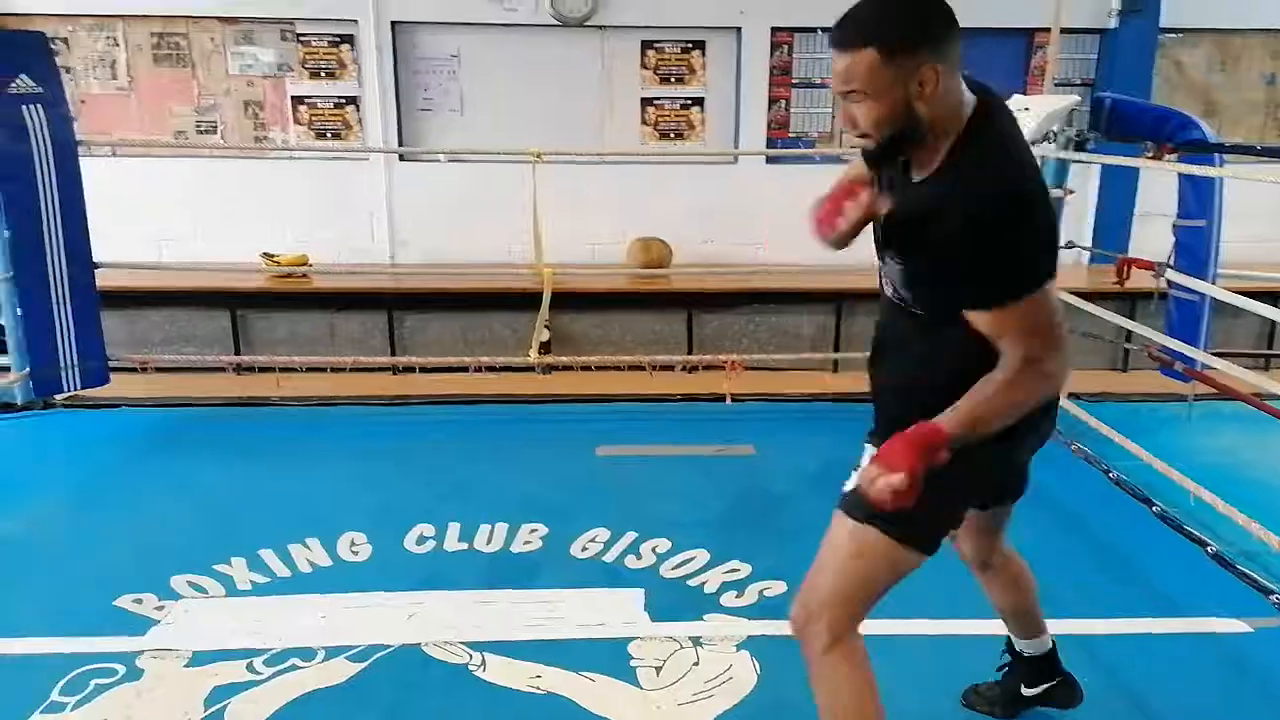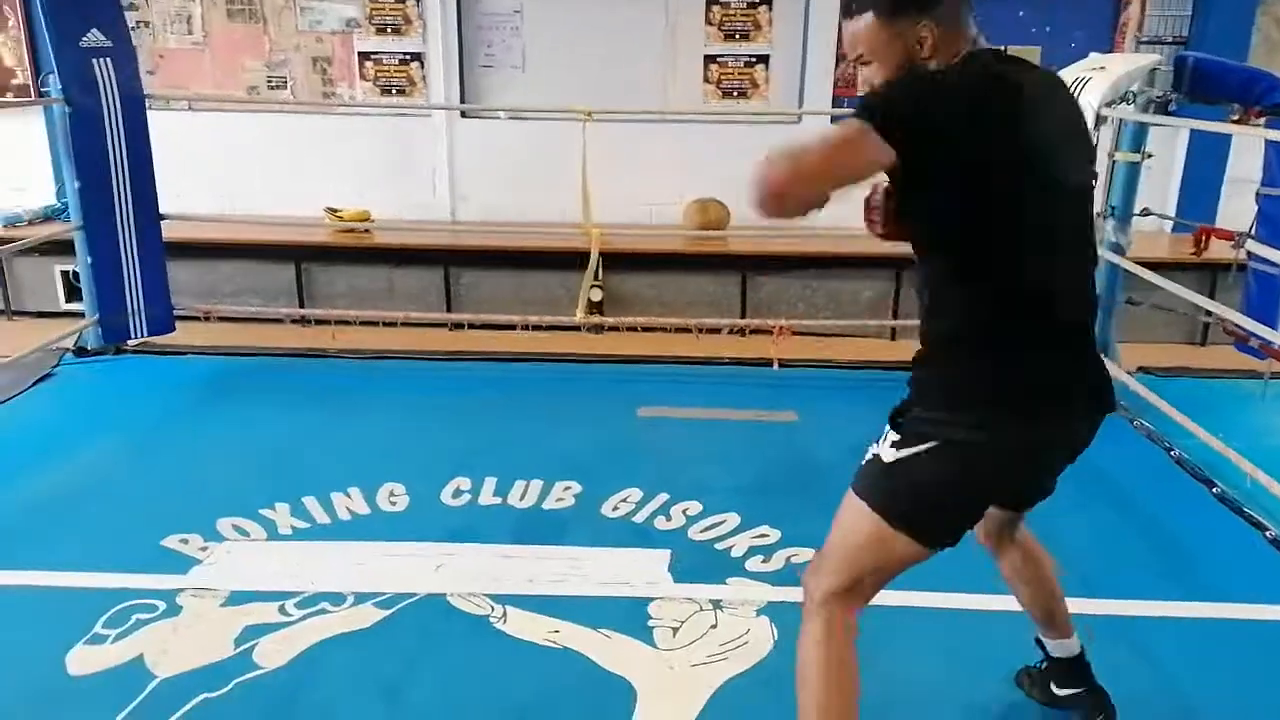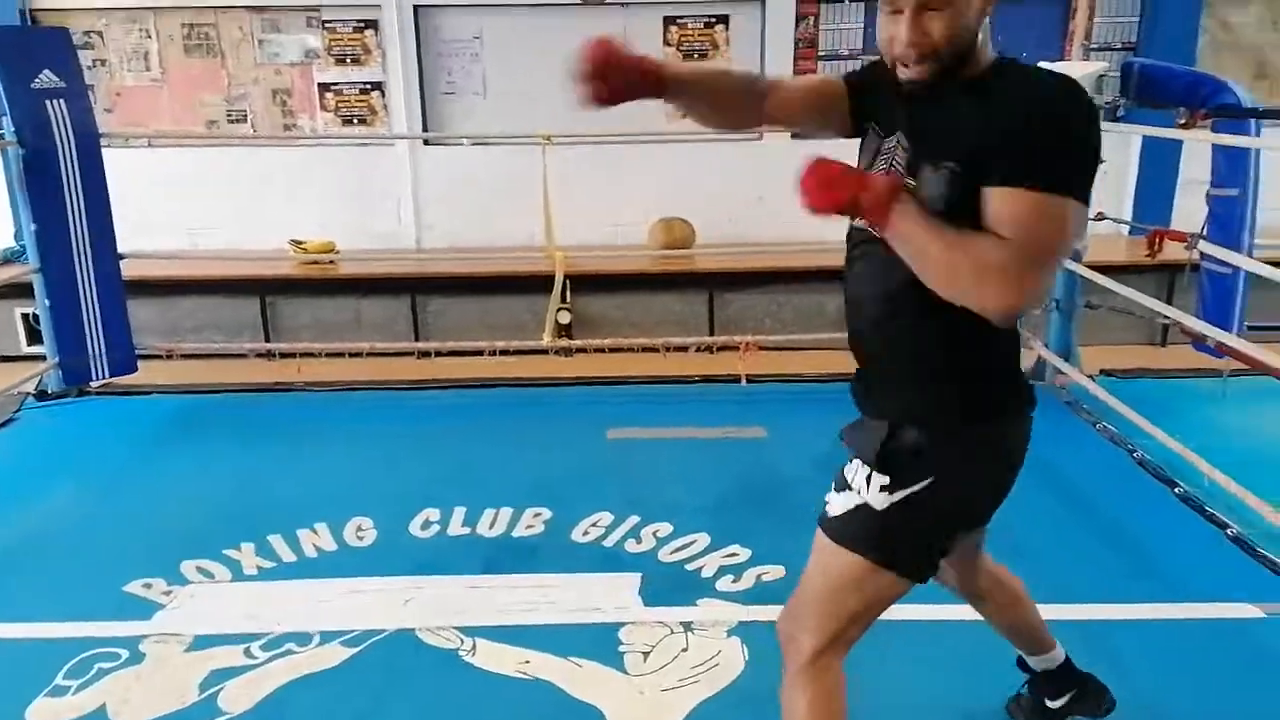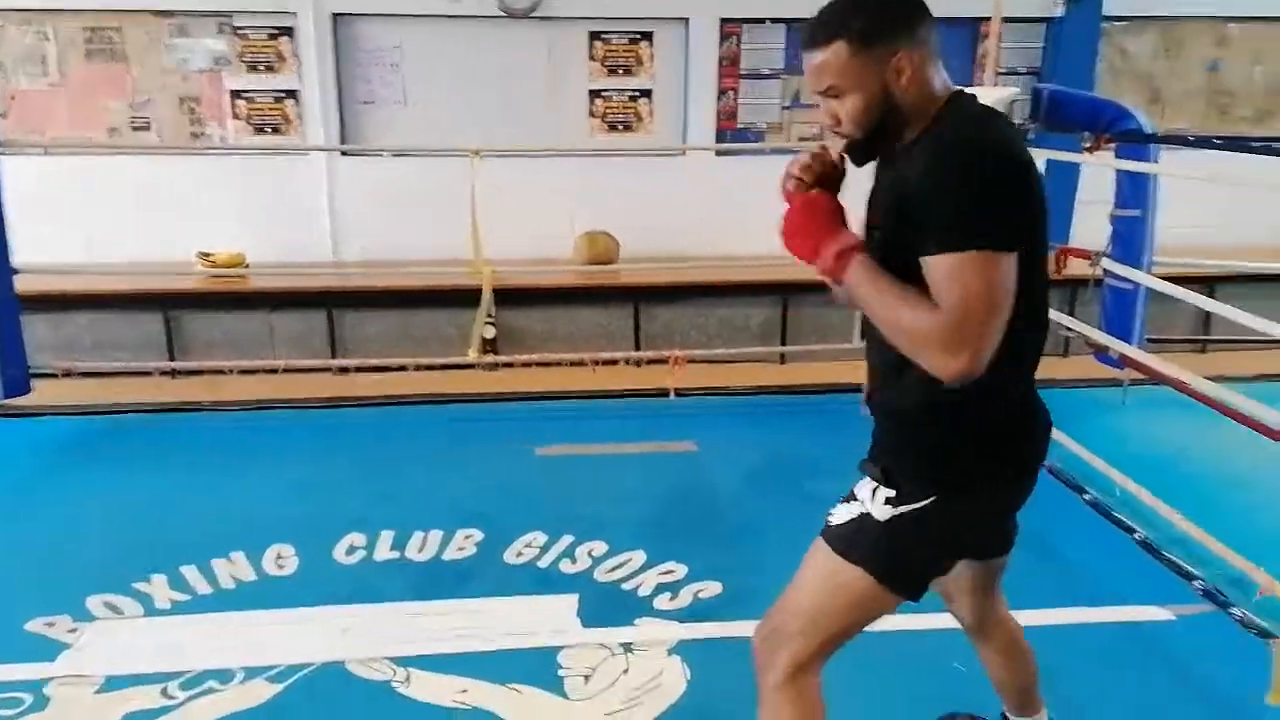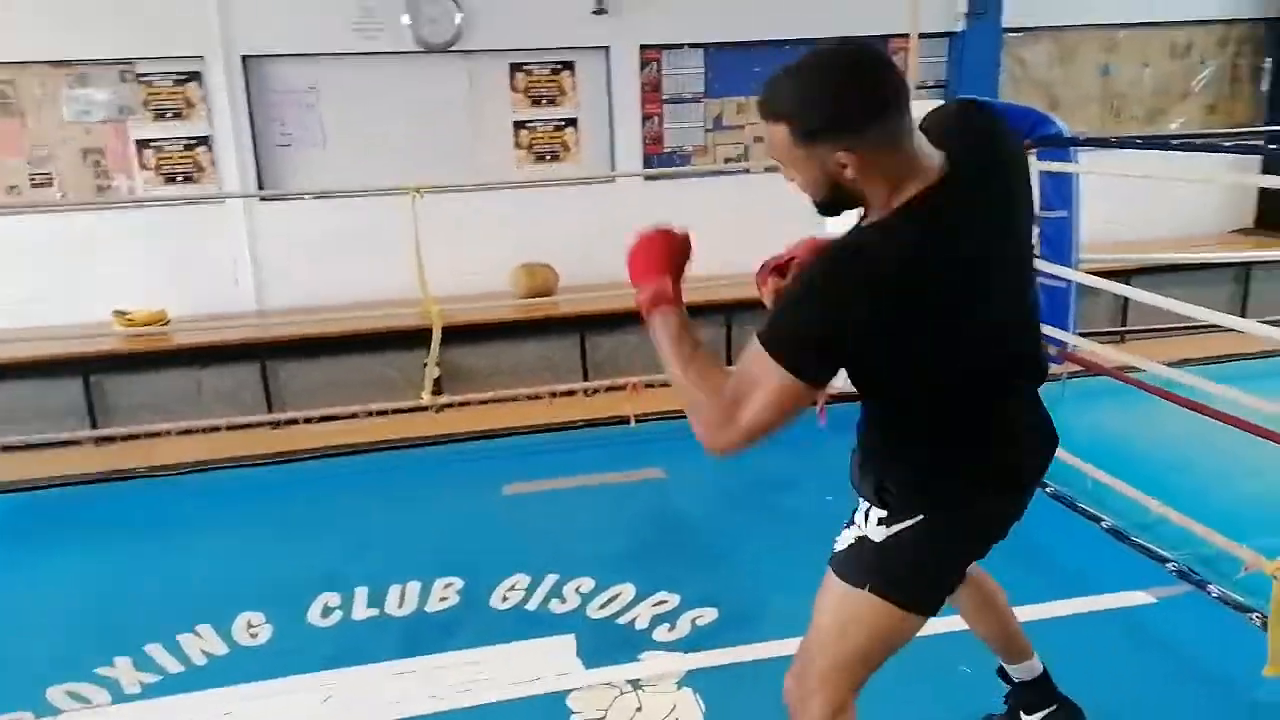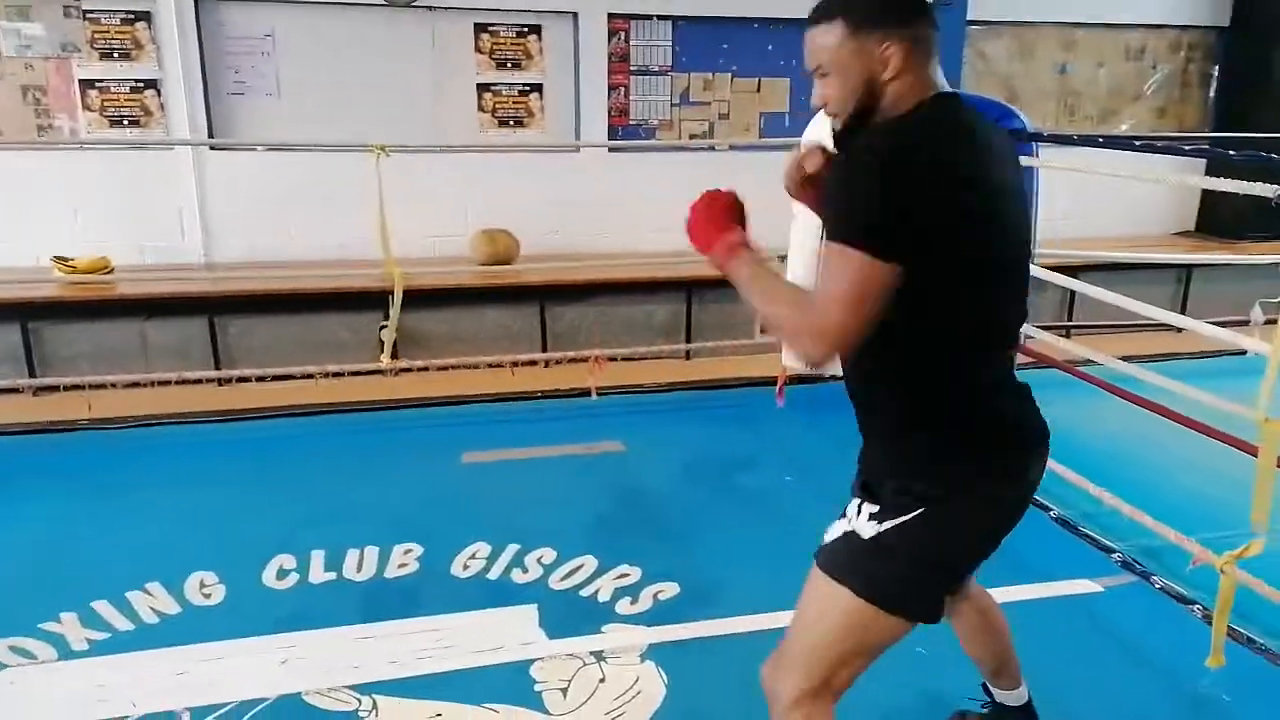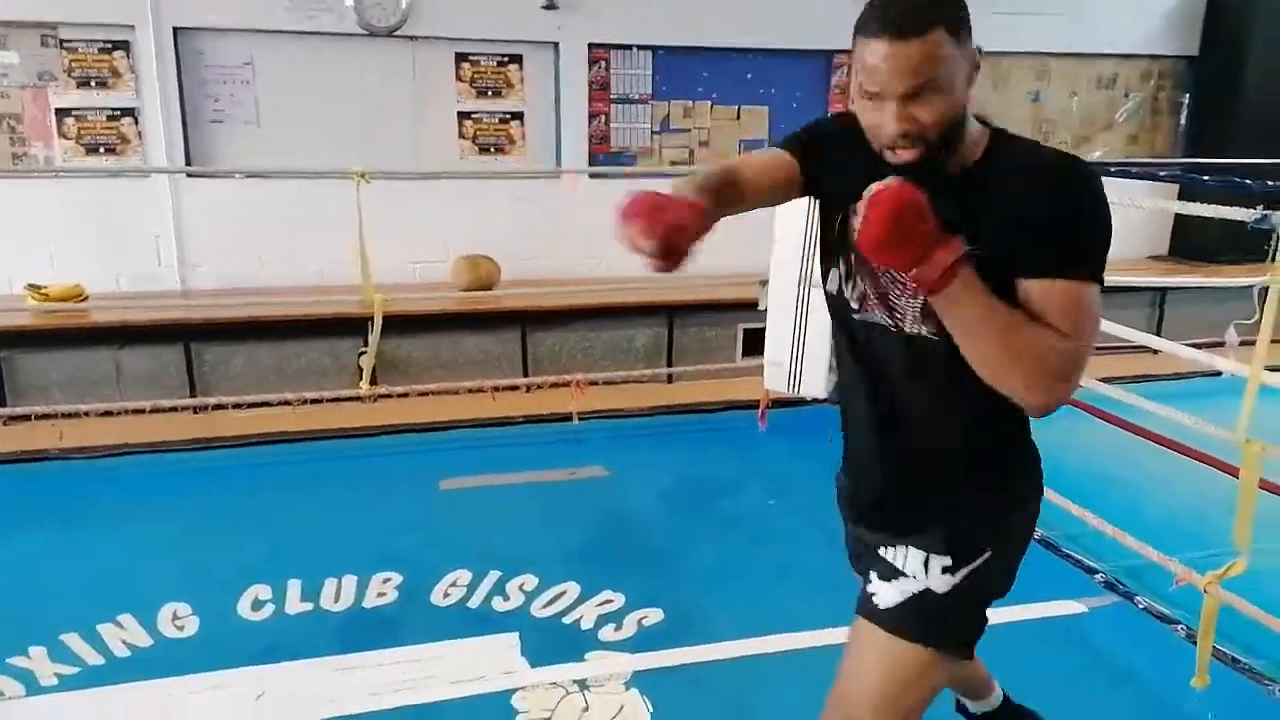
dt=0.5s
person 1, frame 1
left shoulder: (977, 203)
left elbow: (1037, 362)
right elbow: (838, 219)
left wrist: (930, 442)
right wrist: (843, 206)
left hip: (958, 426)
right hip: (972, 414)
left knee: (820, 623)
right knee: (977, 543)
person 1, frame 2
left shoulder: (947, 98)
right shoulder: (1036, 91)
left elbow: (777, 193)
left wrist: (810, 170)
right wrist: (913, 209)
left hip: (975, 410)
right hip: (1064, 400)
left knee: (825, 599)
right knee: (1000, 531)
person 1, frame 3
left shoulder: (1045, 108)
right shoulder: (893, 85)
left elbow: (1009, 289)
right elbow: (760, 101)
left wrist: (877, 199)
right wrist: (647, 72)
left hip: (947, 428)
right hip: (911, 412)
left knee: (810, 638)
right knee: (958, 560)
person 1, frame 4
left shoulder: (969, 159)
right shoulder: (928, 147)
left elbow: (956, 347)
right elbow: (897, 276)
left wrist: (835, 249)
right wrist: (820, 210)
left hip: (945, 461)
right hip: (980, 445)
left knee: (783, 653)
right knee: (977, 605)
person 1, frame 5
left shoulder: (858, 277)
right shoulder: (968, 131)
left elbow: (726, 429)
left wrist: (657, 293)
left hip: (939, 490)
right knee: (942, 573)
person 1, frame 6
left shoulder: (892, 156)
right shoulder: (965, 137)
left elbow: (821, 335)
left wrist: (729, 244)
right wrist: (828, 199)
left hip: (936, 471)
right hip: (995, 445)
right knee: (944, 577)
person 1, frame 7
left shoulder: (1052, 190)
right shoulder: (843, 148)
left elbow: (1047, 381)
right elbow: (734, 179)
left wrist: (937, 264)
right wrist: (673, 212)
left hip: (964, 511)
right hip: (874, 486)
right knee: (918, 639)
